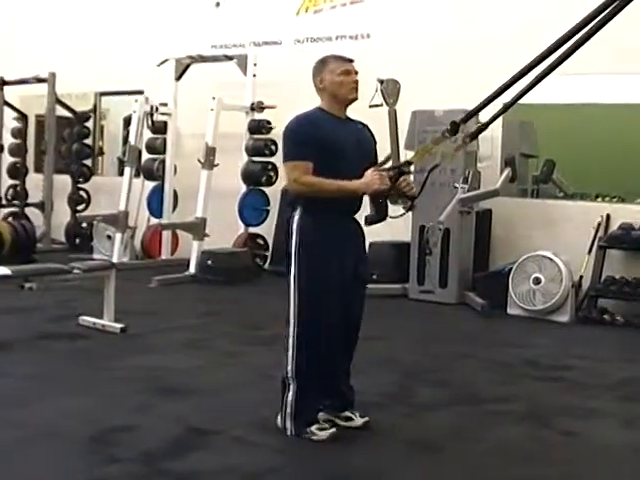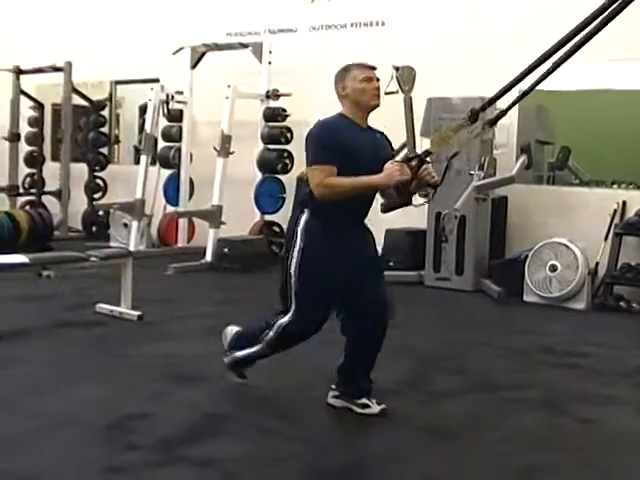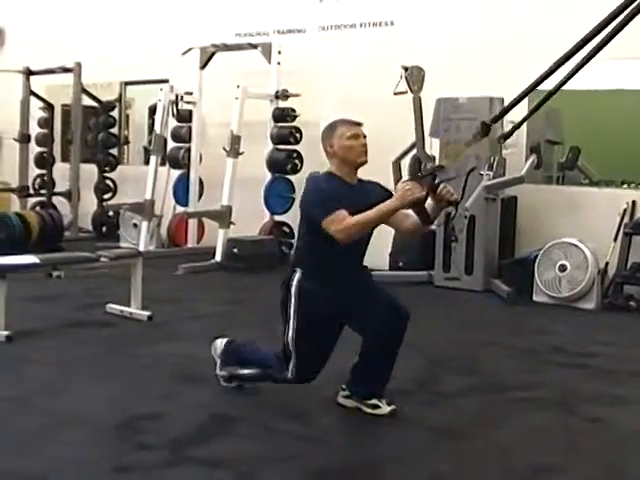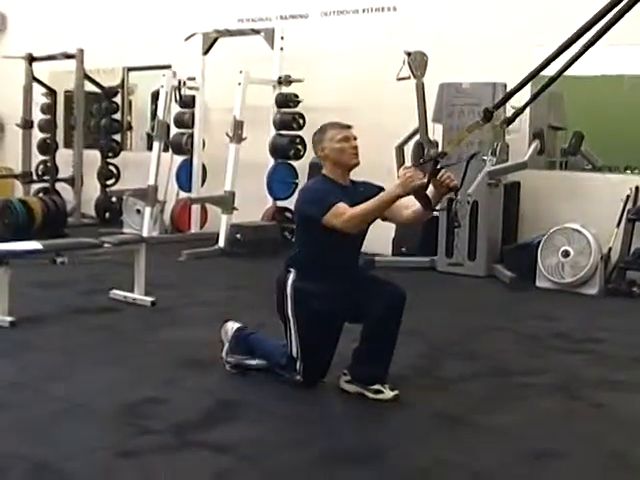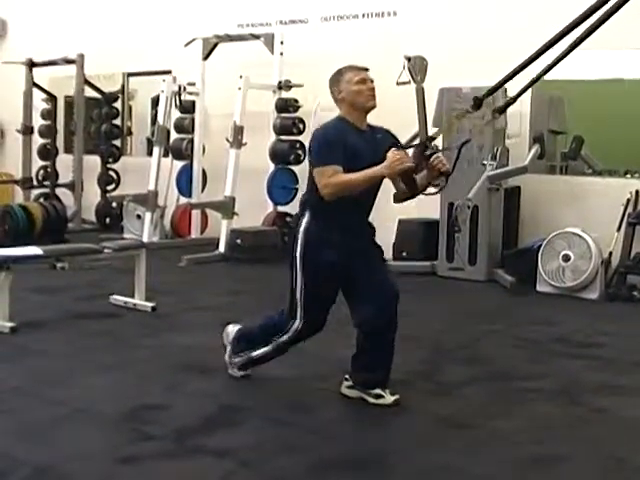
dt=0.4s
person 1, frame 1
left shoulder: (362, 132)
right shoulder: (305, 126)
left elbow: (372, 182)
right elbow: (297, 182)
left wrist: (396, 186)
right wrist: (358, 185)
left hip: (349, 231)
right hip: (314, 231)
left knee: (347, 321)
right knee: (311, 325)
left ankle: (335, 402)
right ankle: (298, 414)
person 1, frame 2
left shoulder: (380, 141)
right shoulder: (327, 132)
left elbow: (392, 193)
right elbow: (322, 187)
left wrist: (417, 181)
right wrist: (380, 179)
left hip: (355, 235)
right hip: (316, 234)
left knee: (374, 313)
right knee: (302, 318)
left ankle: (350, 390)
right ankle: (238, 345)
person 1, frame 3
left shoulder: (372, 192)
right shoulder: (319, 189)
left elbow: (409, 225)
right elbow: (344, 231)
left wrist: (435, 205)
right wrist: (396, 202)
left hip: (350, 280)
right hip: (310, 286)
left knee: (392, 318)
right knee: (300, 368)
left ankle: (361, 391)
right ankle: (230, 353)
person 1, frame 4
left shoulder: (365, 191)
right shoulder: (315, 193)
left elbow: (408, 216)
right elbow: (348, 222)
left wrist: (436, 194)
right wrist: (397, 190)
left hip: (346, 279)
right hip: (306, 286)
left knee: (390, 300)
right knee: (308, 372)
left ankle: (364, 376)
right ankle: (239, 339)
person 1, frame 5
left shoulder: (384, 138)
right shoulder: (329, 136)
right elbow: (329, 187)
left wrist: (430, 173)
right wrist: (383, 170)
left hip: (358, 234)
right hip: (318, 235)
left knee: (383, 302)
right knee: (306, 318)
left ankle: (366, 381)
right ankle: (242, 341)
